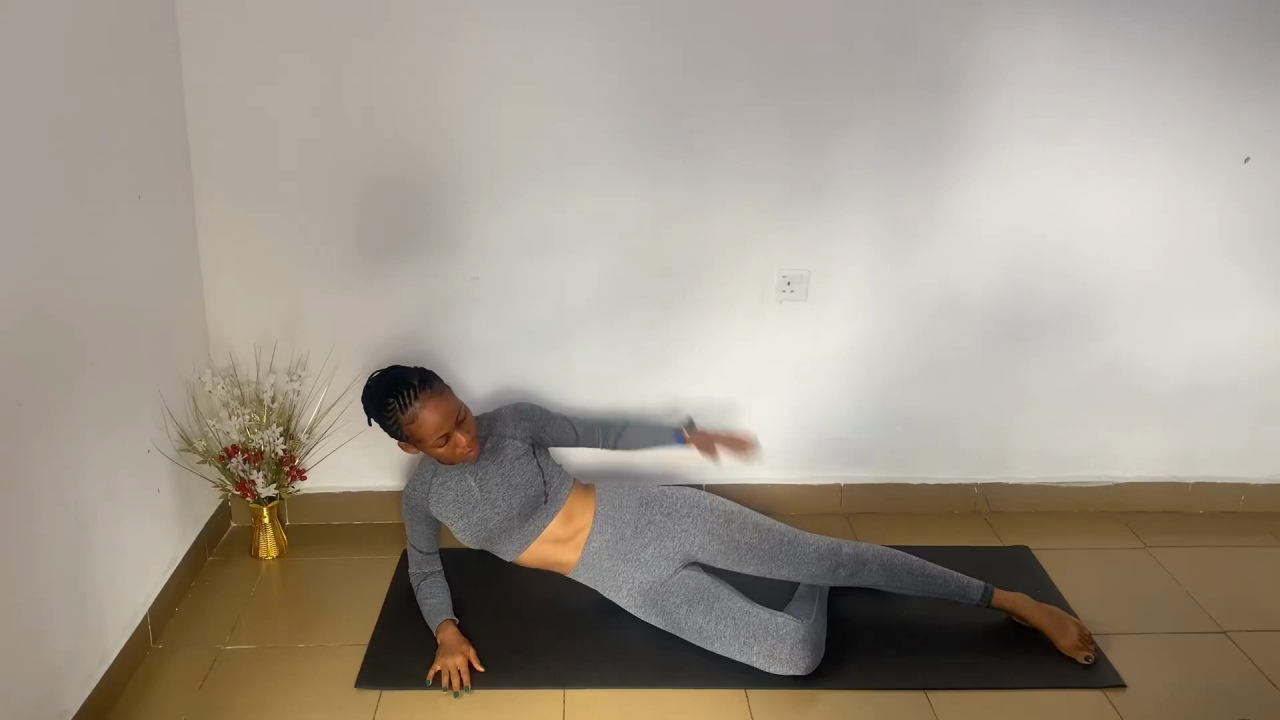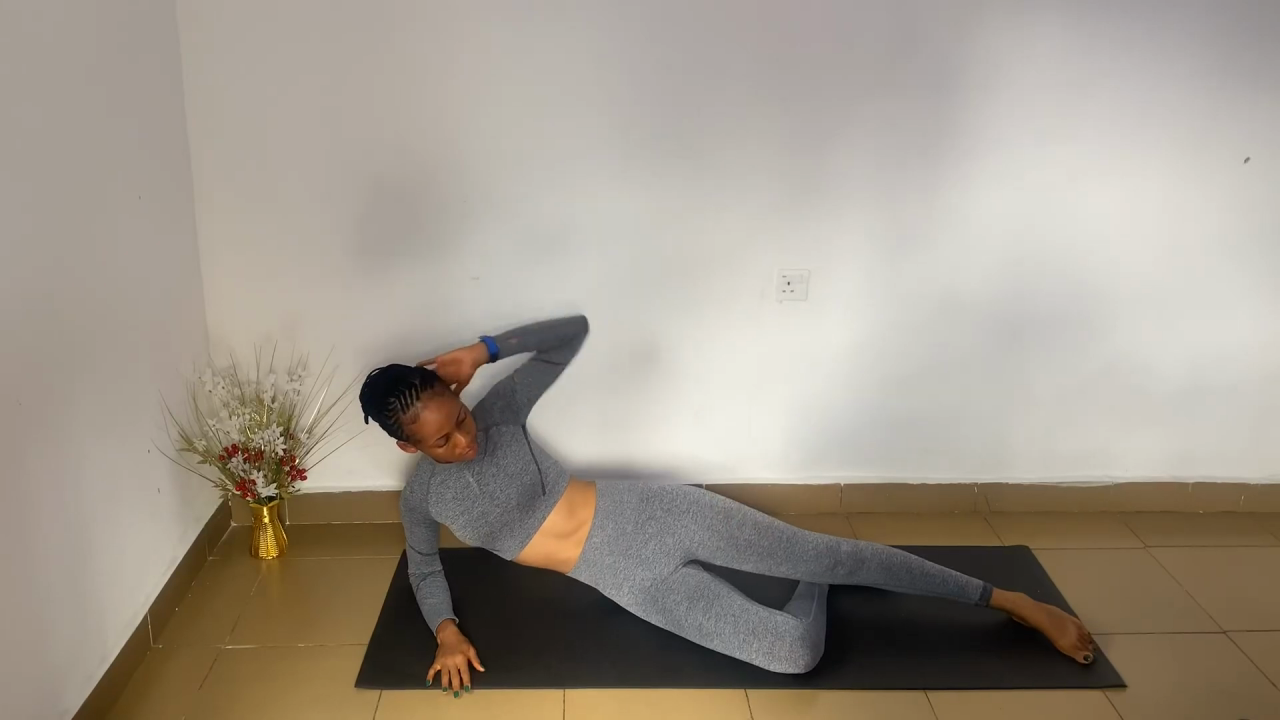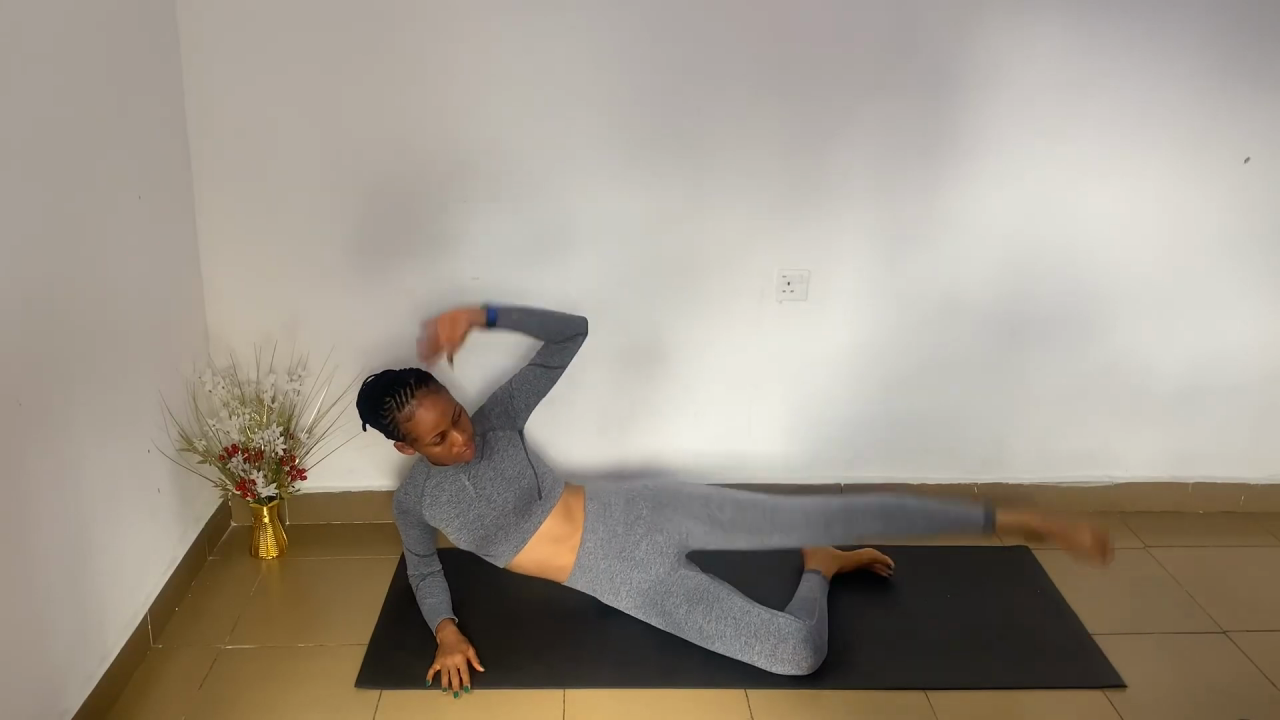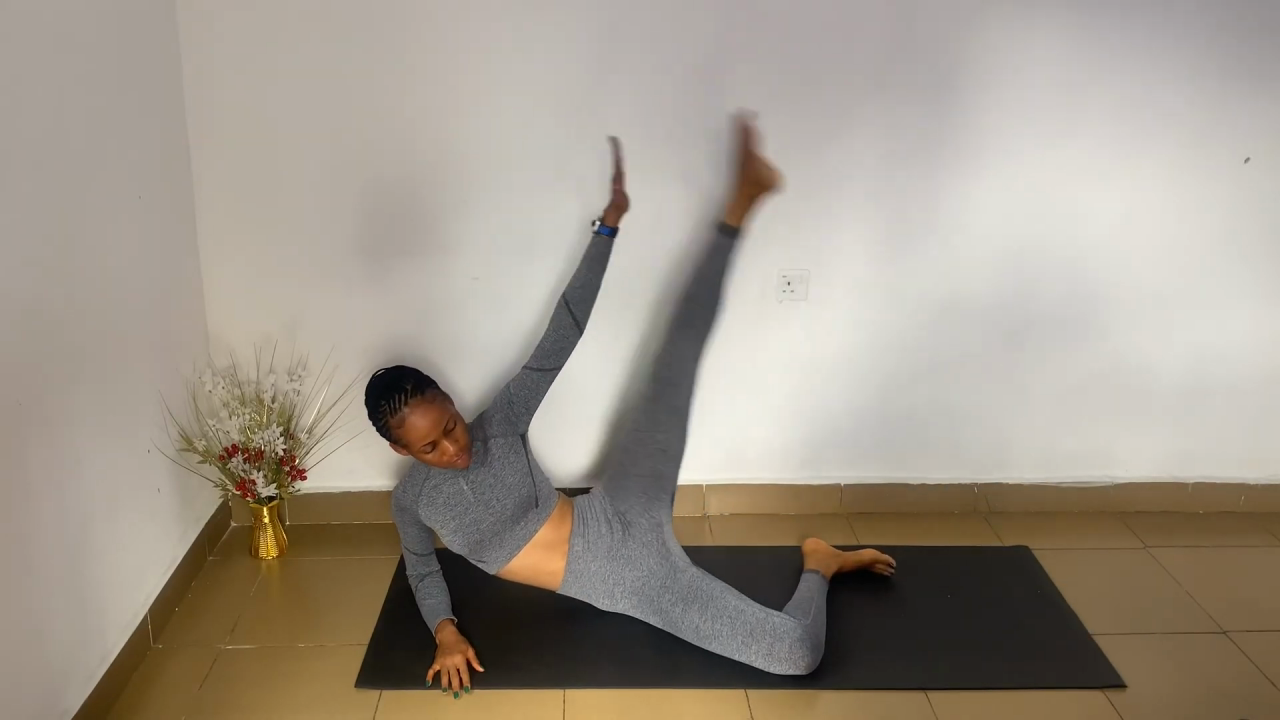
dt=0.4s
person 1, frame 1
left shoulder: (510, 422)
right shoulder: (423, 493)
left elbow: (608, 432)
right elbow: (423, 564)
left wrist: (690, 433)
right wrist: (446, 632)
left hip: (649, 520)
right hip: (628, 584)
left knee: (835, 554)
right knee: (794, 654)
left ankle: (1012, 601)
right ankle: (814, 584)
person 1, frame 2
left shoulder: (497, 414)
right shoulder: (422, 494)
left elbow: (573, 328)
right elbow: (422, 565)
left wrist: (483, 348)
right wrist: (446, 632)
left hip: (650, 517)
right hip: (630, 582)
left knee: (833, 554)
right knee: (794, 652)
left ankle: (1012, 602)
right ankle: (816, 586)
person 1, frame 3
left shoulder: (494, 420)
right shoulder: (416, 499)
left elbow: (572, 329)
right elbow: (422, 568)
left wrist: (481, 314)
right wrist: (446, 633)
left hip: (638, 524)
right hip: (625, 585)
left knee: (825, 517)
right knee: (795, 654)
left ankle: (1013, 519)
right ankle: (826, 566)
person 1, frame 4
left shoulder: (500, 423)
right shoulder: (412, 499)
left elbow: (567, 324)
right elbow: (421, 565)
left wrist: (609, 219)
right wrist: (445, 632)
left hip: (625, 527)
right hip: (615, 588)
left knee: (672, 359)
right knee: (796, 654)
right ankle: (823, 565)
